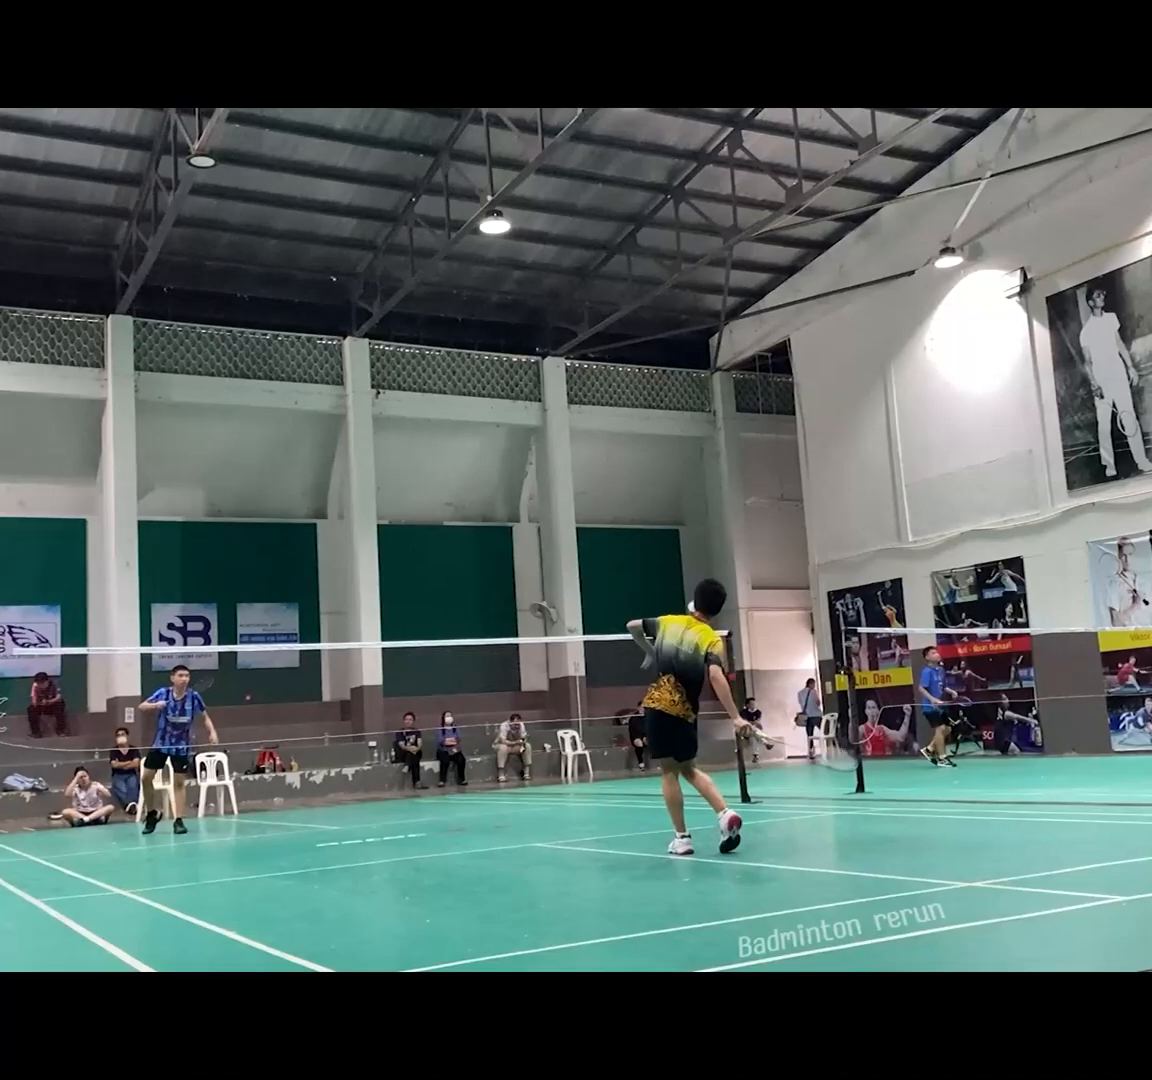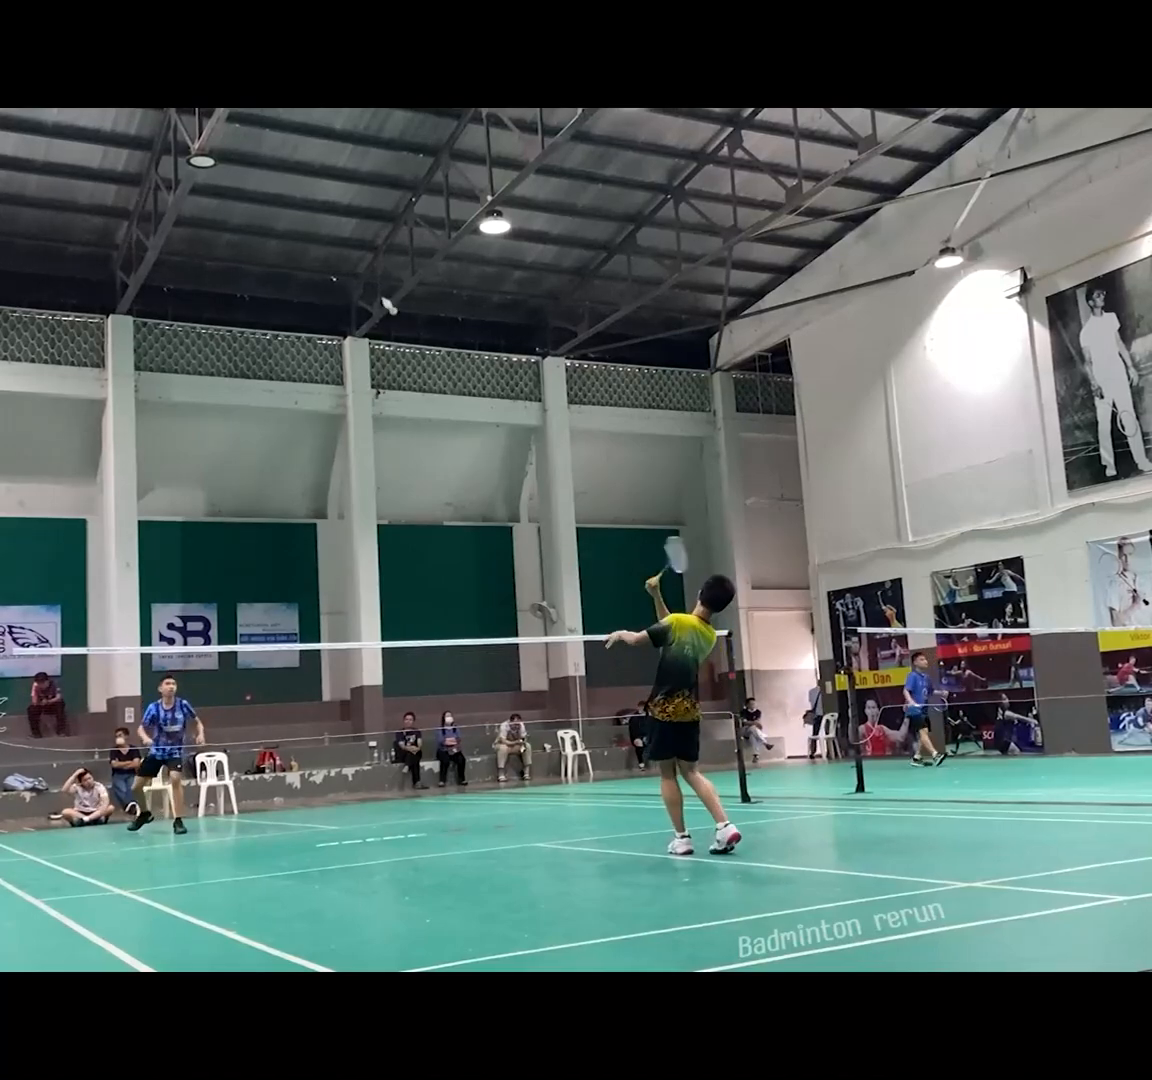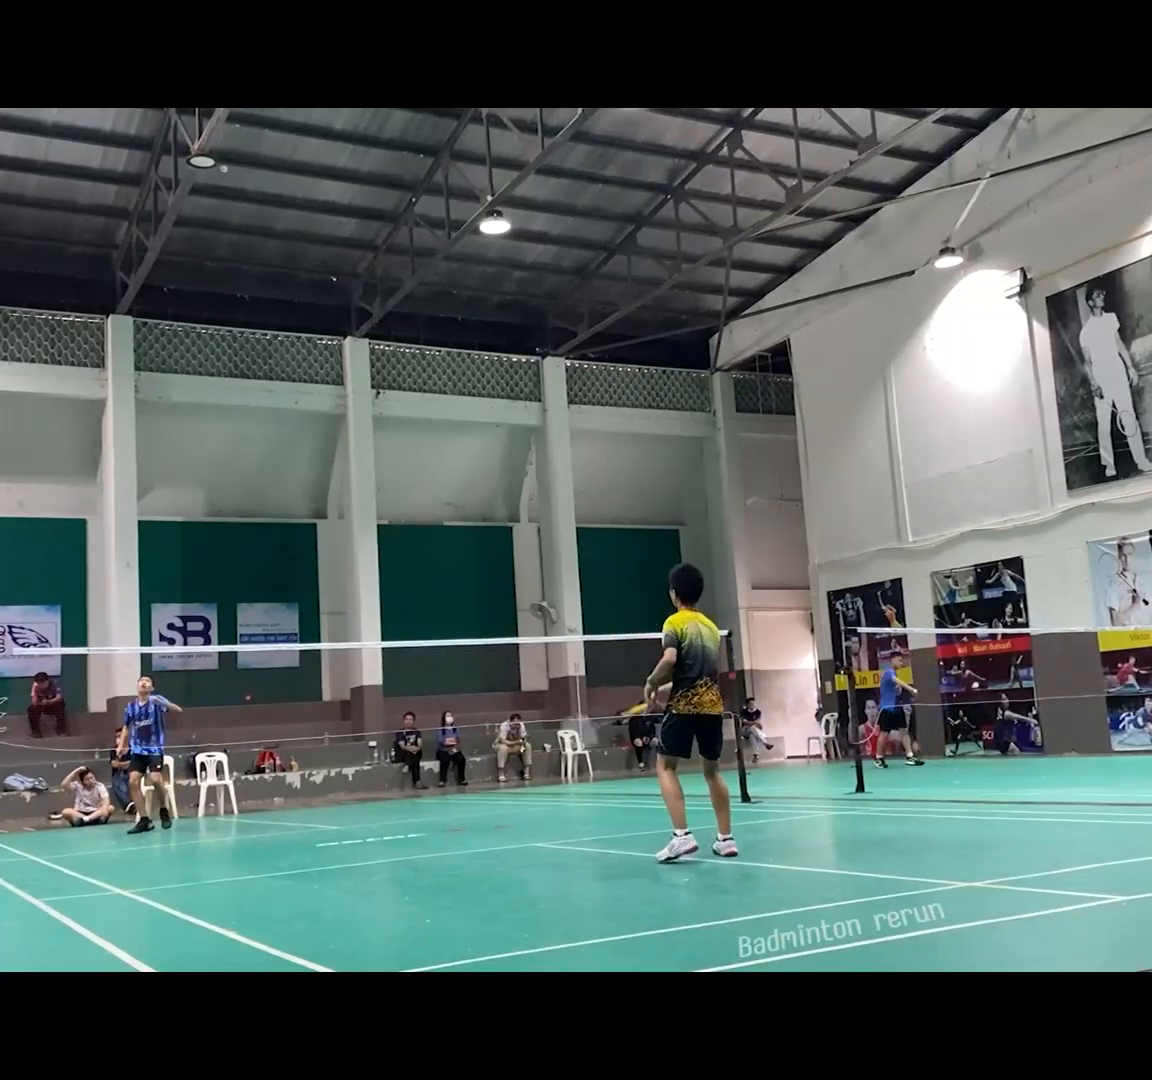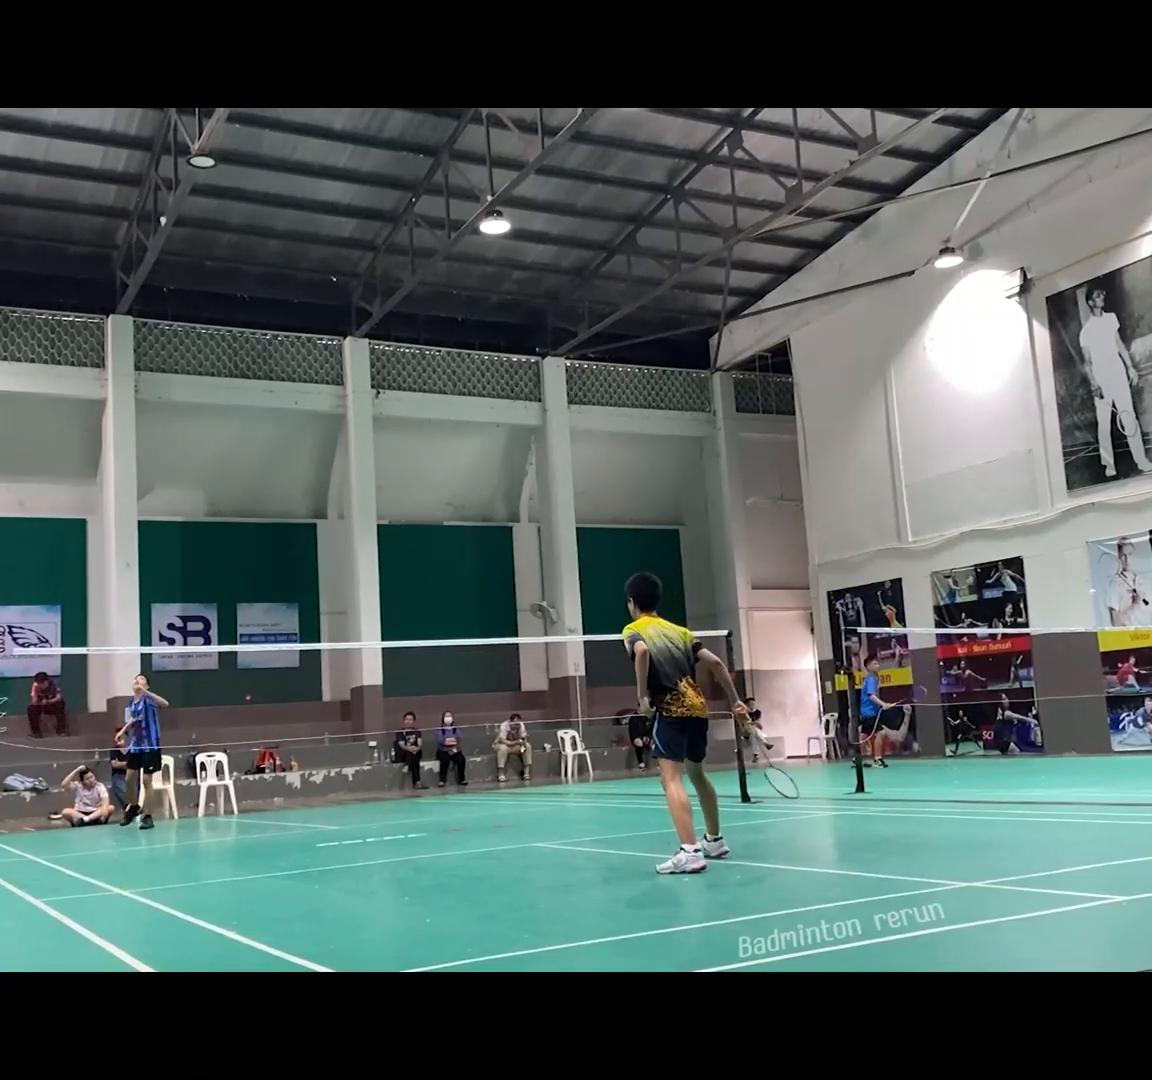
dt=0.4s
person 1, frame 1
left shoulder: (669, 621)
right shoulder: (713, 642)
left elbow: (633, 627)
right elbow: (716, 677)
left wrist: (650, 654)
right wrist: (735, 717)
left hip: (658, 703)
right hip: (685, 711)
left knee: (669, 772)
right knee: (688, 769)
left ankle: (682, 837)
right ankle: (725, 815)
person 1, frame 2
left shoulder: (676, 621)
right shoulder: (709, 635)
left elbow: (637, 639)
left wrist: (618, 635)
right wrist: (656, 595)
left hip: (664, 709)
right hip: (690, 711)
left knee: (668, 774)
right knee: (692, 772)
left ankle: (681, 837)
right ankle: (724, 827)
person 1, frame 3
left shoulder: (674, 622)
right shoulder: (711, 627)
left elbow: (669, 659)
left wrist: (650, 684)
right wrist: (664, 685)
left hip: (683, 704)
right hip: (713, 704)
left knee: (665, 767)
right knee: (712, 772)
left ankle: (682, 834)
right ankle: (726, 839)
person 1, frame 4
left shoulder: (633, 631)
right shoulder: (679, 631)
left elbow: (642, 650)
right elbow: (714, 662)
left wrist: (642, 694)
right wrist: (735, 700)
left hip: (670, 709)
right hip: (698, 708)
left knee: (670, 779)
right knee: (697, 773)
left ankle: (690, 851)
right ankle: (715, 839)
